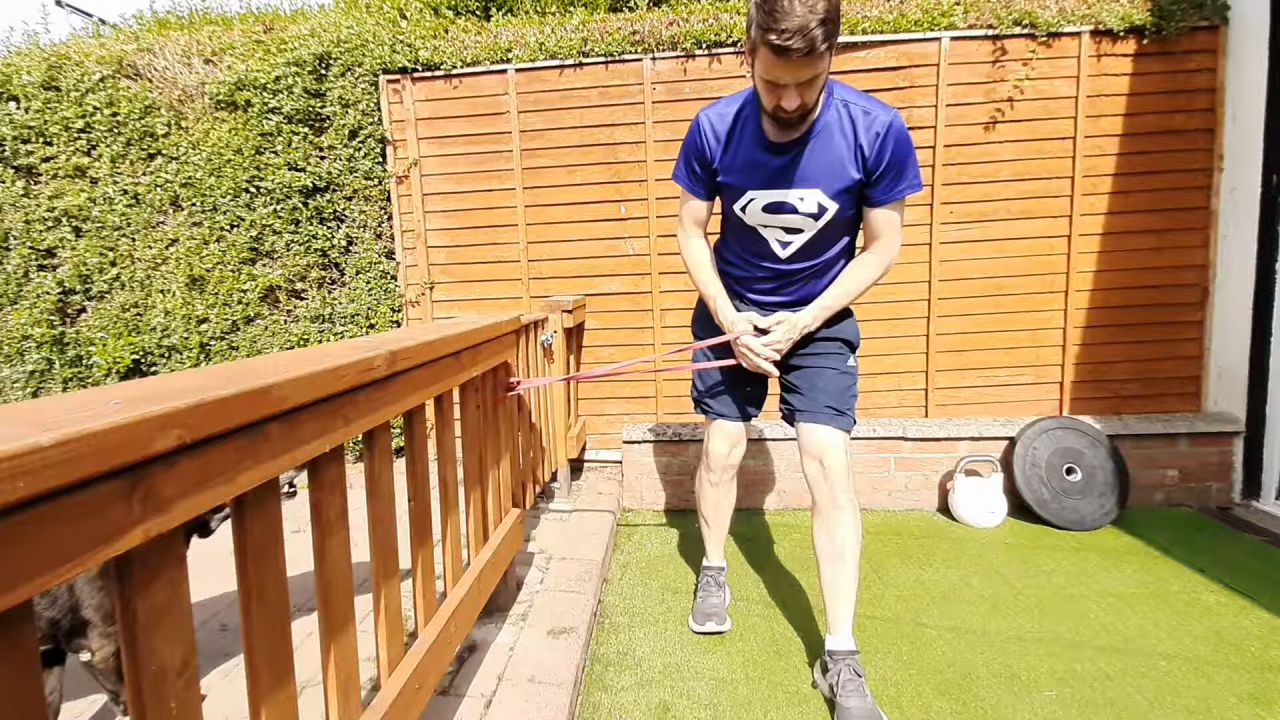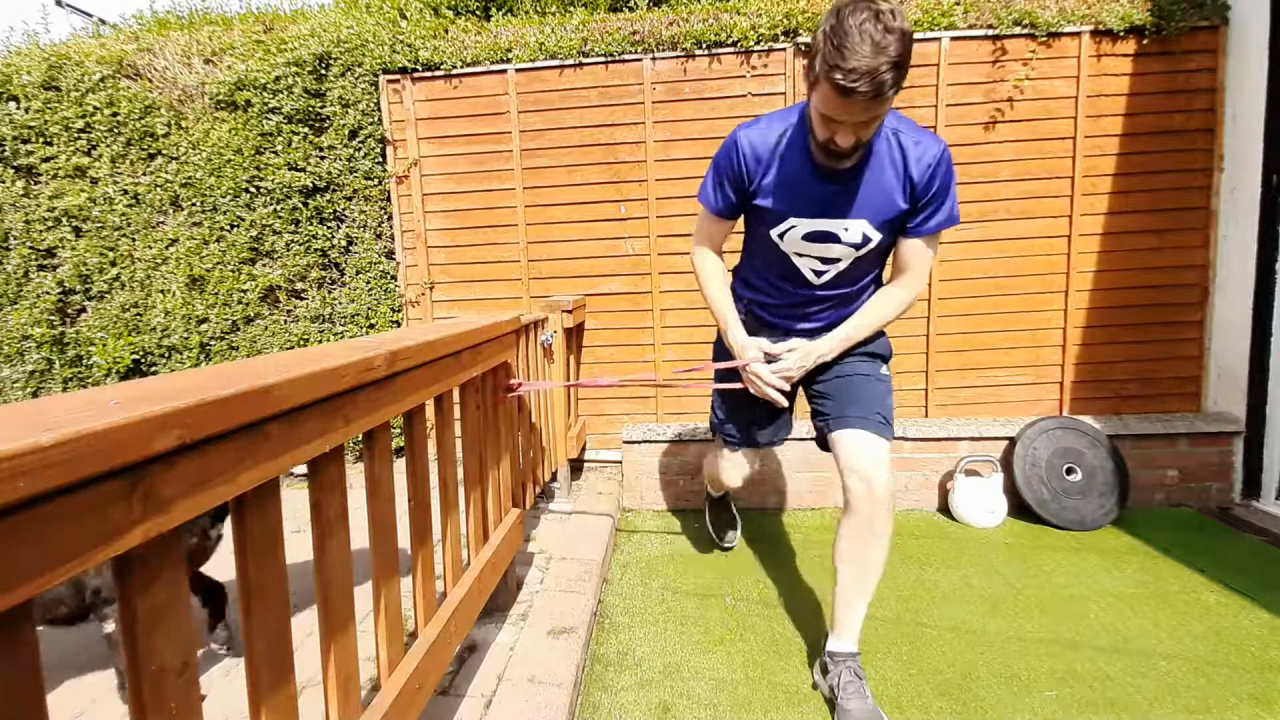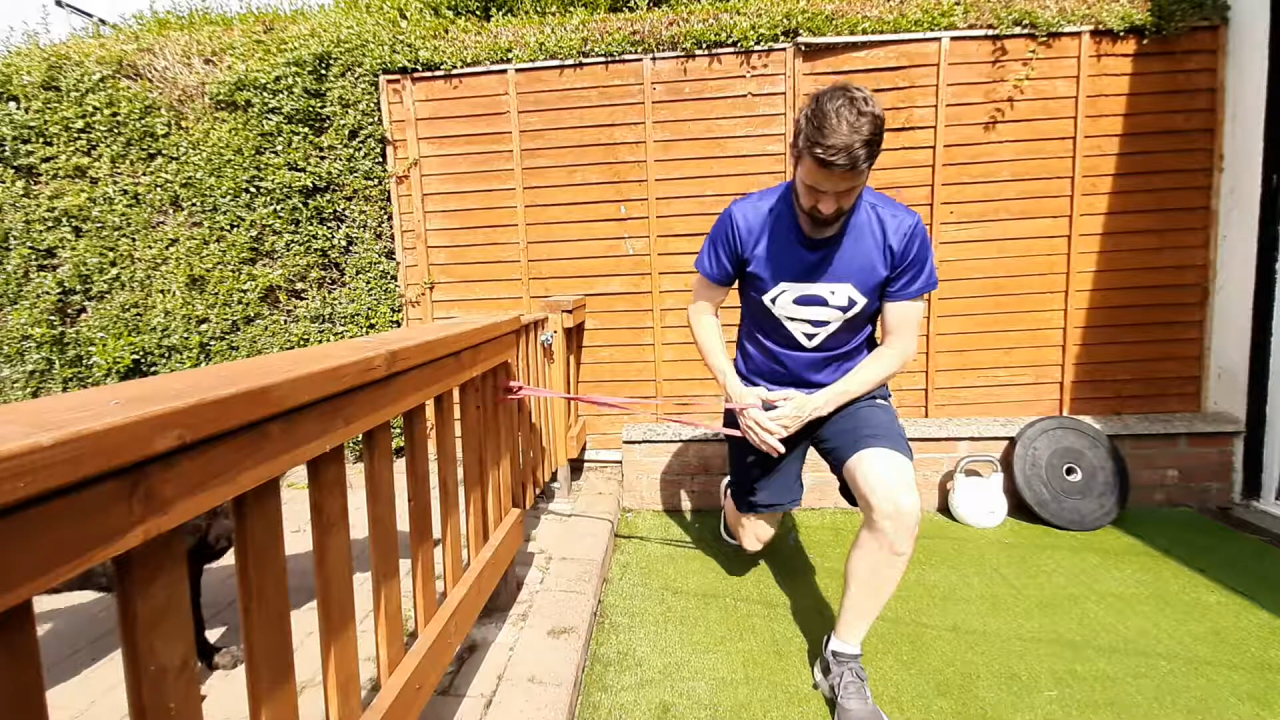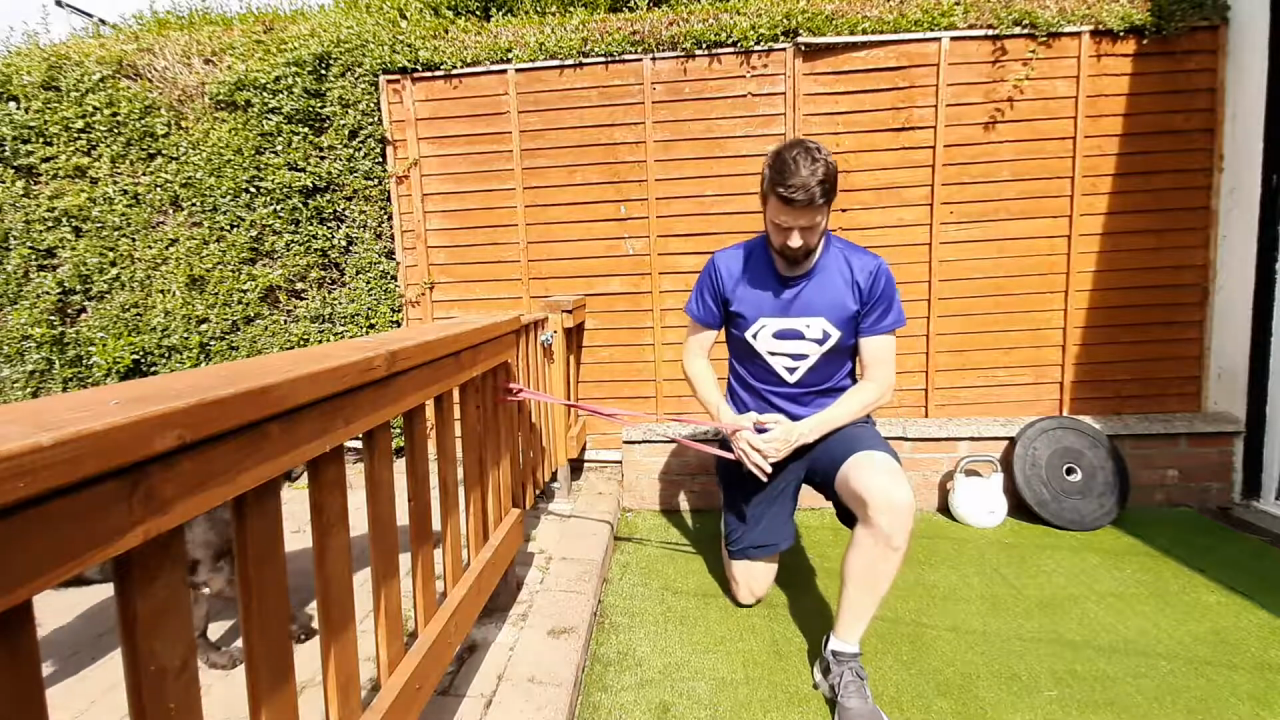
dt=0.3s
person 1, frame 1
left shoulder: (878, 129)
right shoulder: (713, 127)
left elbow: (882, 248)
right elbow: (690, 233)
left wrist: (801, 324)
right wrist: (730, 318)
left hip: (819, 319)
right hip: (733, 312)
left knee: (828, 468)
right knee: (719, 453)
left ankle: (840, 656)
right ankle: (715, 568)
person 1, frame 2
left shoulder: (924, 160)
right shoulder: (752, 146)
left elbow: (909, 279)
right elbow: (705, 249)
left wrist: (821, 350)
right wrist: (740, 345)
left hip: (849, 337)
right hip: (755, 333)
left knee: (870, 484)
right knee: (730, 471)
left ankle: (841, 659)
right ankle: (720, 496)
person 1, frame 3
left shoulder: (900, 231)
right shoulder: (745, 221)
left elbow: (899, 344)
right elbow: (701, 311)
left wrist: (815, 407)
right wrist: (738, 395)
left hip: (847, 392)
right hip: (761, 393)
left knee: (899, 506)
right knee: (751, 537)
left ankle: (841, 658)
right ankle: (736, 497)
person 1, frame 4
left shoulder: (866, 273)
right shoulder: (726, 269)
left elbow: (879, 381)
right elbow: (694, 355)
left wrist: (801, 433)
right wrist: (729, 423)
left hip: (832, 422)
right hip: (755, 431)
left knee: (893, 501)
right knee: (748, 589)
left ankle: (841, 659)
right ankle: (738, 524)
